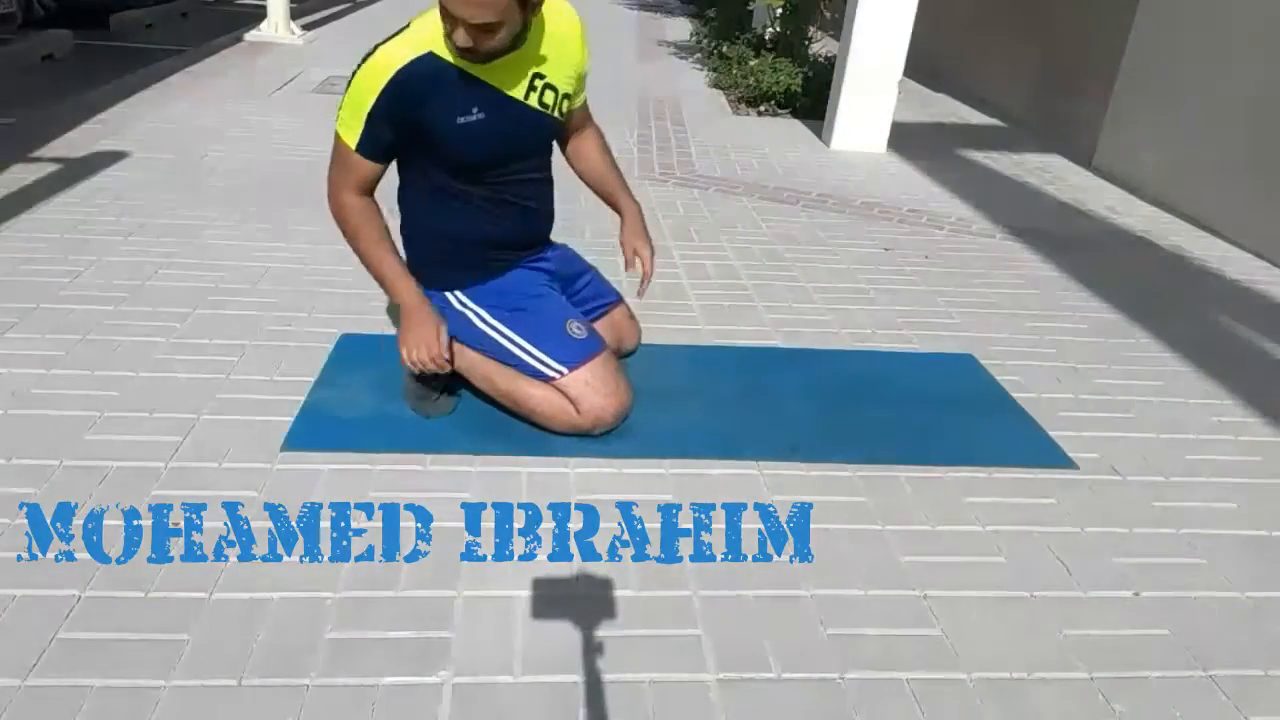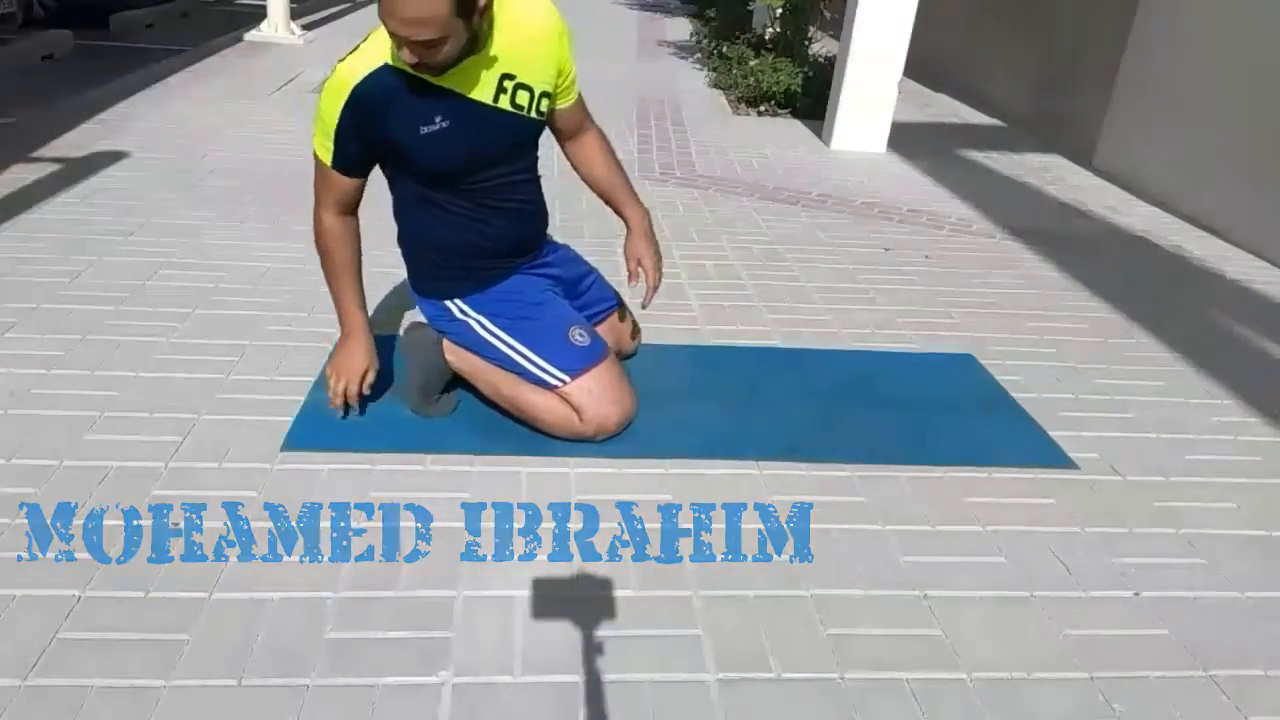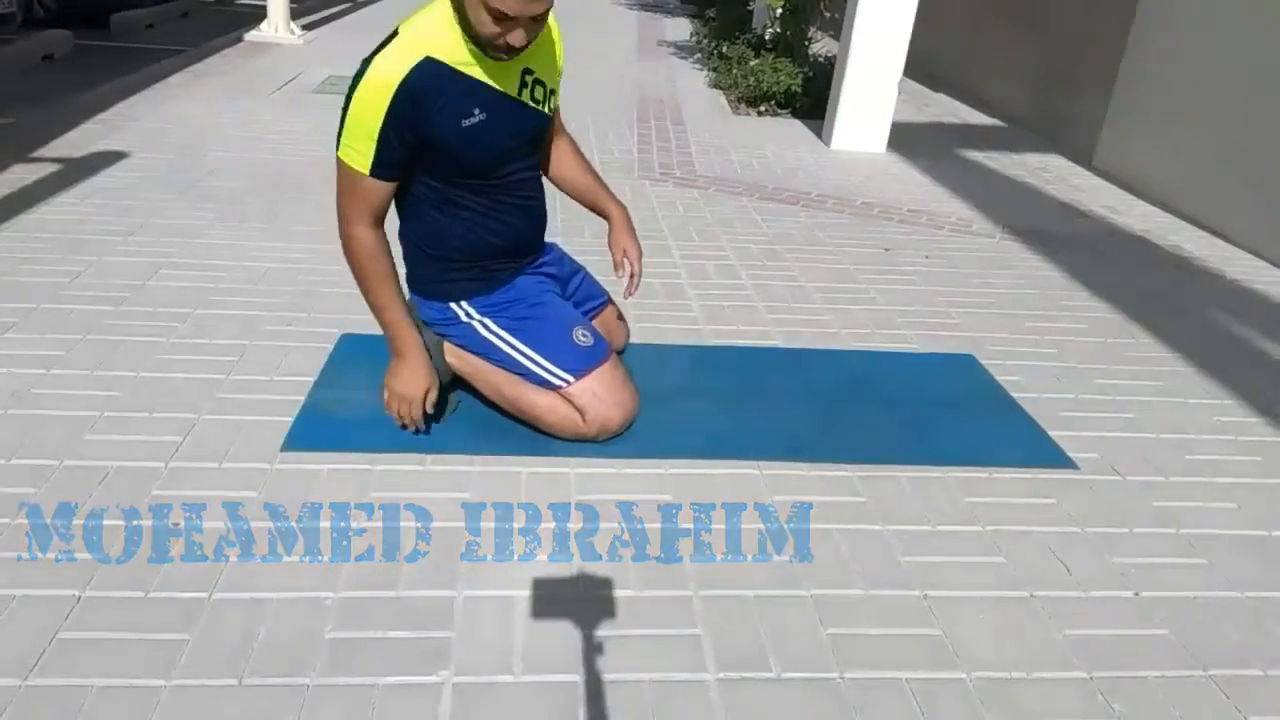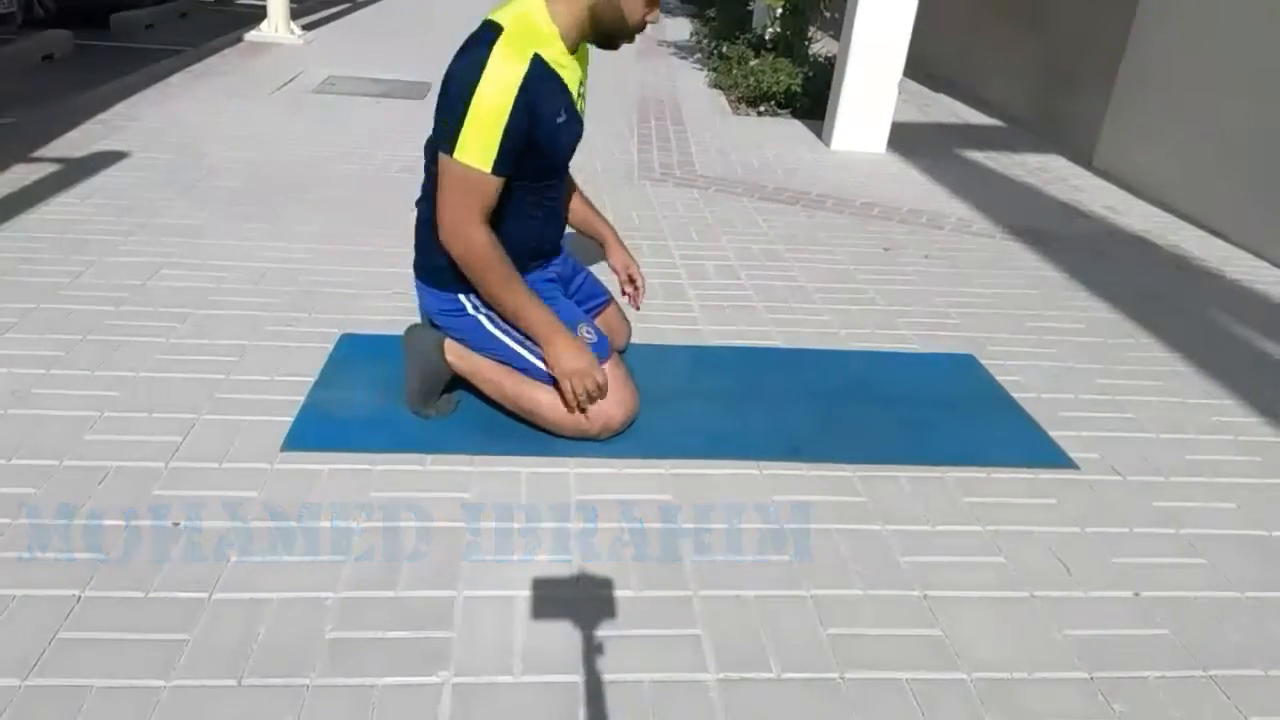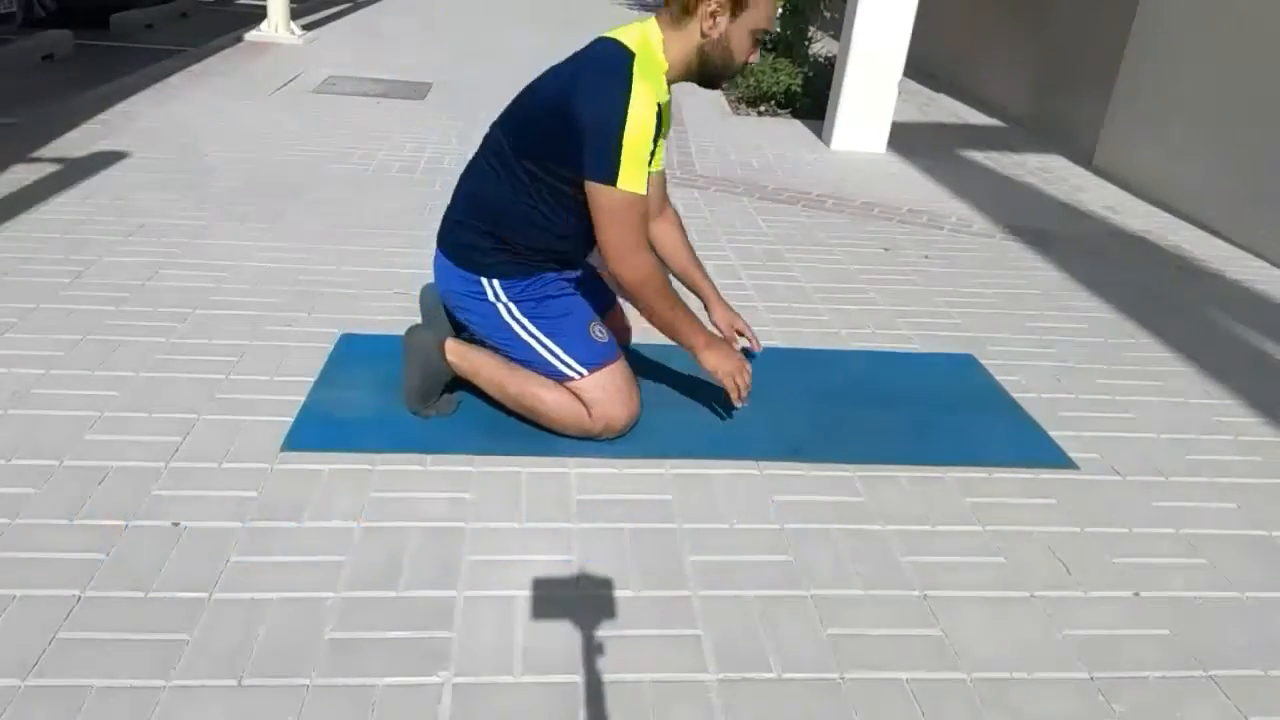
dt=0.3s
person 1, frame 1
right shoulder: (395, 72)
right elbow: (349, 193)
left wrist: (629, 212)
right wrist: (414, 304)
left hip: (537, 252)
right hip: (469, 278)
left knee: (623, 335)
right knee: (605, 405)
left ankle: (469, 338)
right ankle: (442, 351)
person 1, frame 2
right shoulder: (361, 86)
left elbow: (578, 133)
right elbow: (335, 213)
left wrist: (636, 218)
right wrist: (356, 333)
left hip: (539, 252)
right hip: (468, 286)
left knee: (622, 337)
right knee: (609, 411)
left ankle: (470, 344)
right ankle: (450, 351)
person 1, frame 3
left shoulder: (540, 36)
right shoulder: (395, 79)
right elbow: (361, 225)
left wrist: (616, 214)
right wrist: (407, 350)
left hip: (534, 255)
right hip: (470, 289)
left knee: (613, 334)
right knee: (611, 411)
left ankle: (466, 340)
right ankle: (447, 352)
person 1, frame 4
left shoulder: (564, 47)
right shoulder: (505, 65)
right elbow: (459, 228)
left wrist: (609, 239)
right wrist: (551, 338)
right hip: (473, 282)
left knee: (614, 335)
right knee: (612, 407)
left ankle: (451, 328)
right ankle: (450, 353)
person 1, frame 5
left shoulder: (643, 75)
right shoulder: (623, 87)
left elbow: (657, 214)
right elbow: (625, 257)
left wrist: (713, 301)
right wrist: (705, 346)
left hip: (538, 251)
right hip: (494, 270)
left knee: (615, 334)
right knee: (614, 410)
left ankle: (463, 314)
right ankle: (450, 352)
